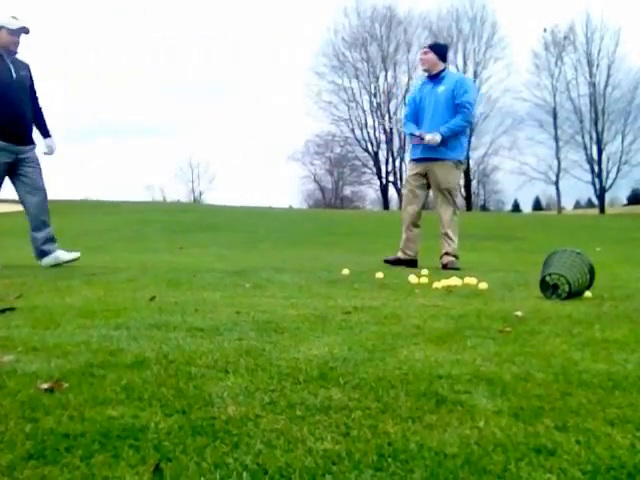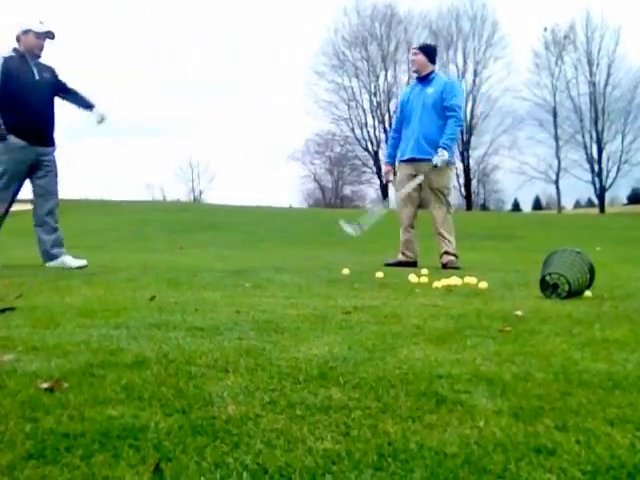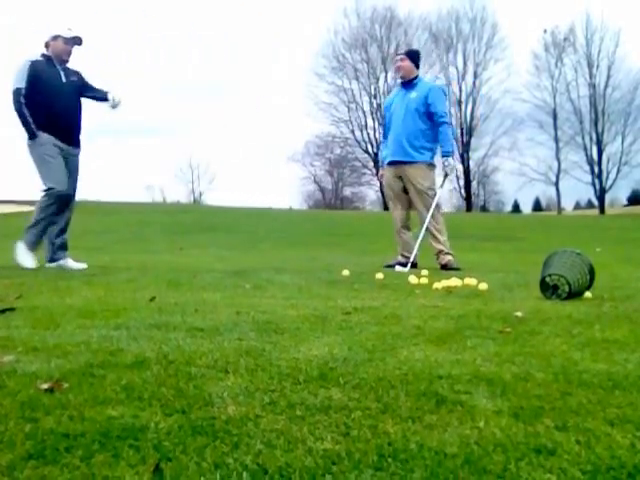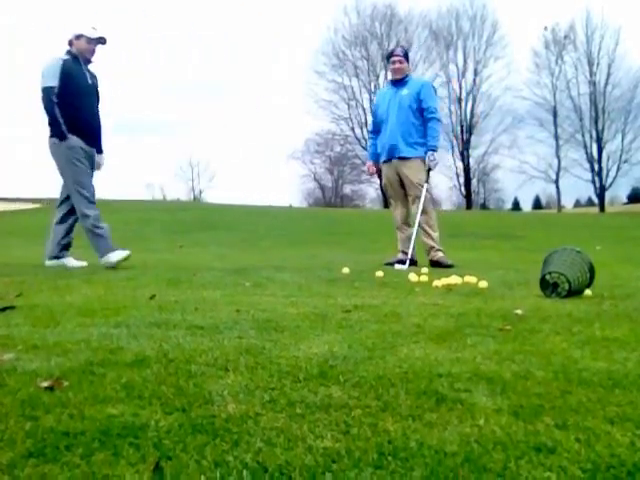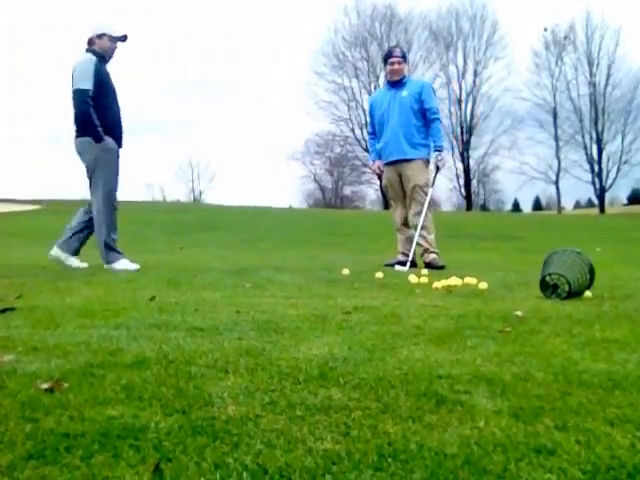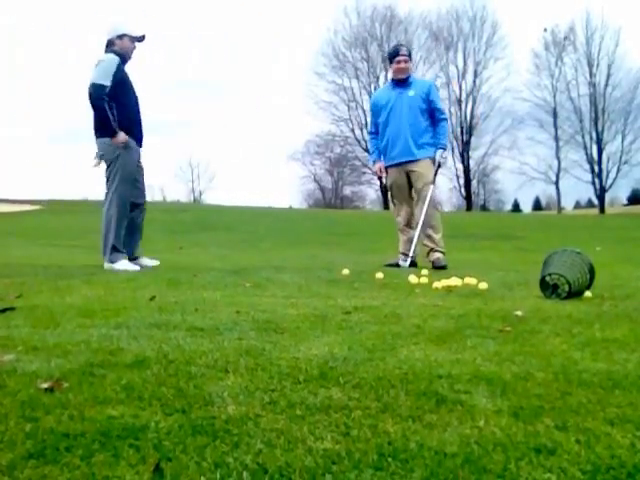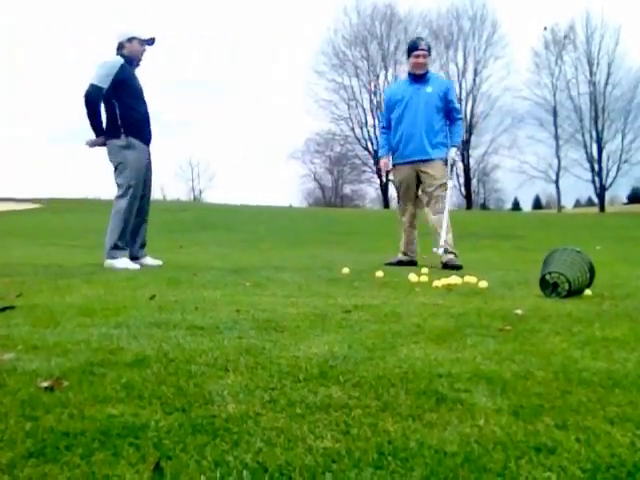
dt=0.3s
person 1, frame 1
left shoulder: (23, 68)
left elbow: (33, 104)
left wrist: (46, 135)
left hip: (24, 147)
left knee: (36, 196)
left ankle: (47, 250)
person 1, frame 2
left shoulder: (47, 71)
left elbow: (67, 92)
left wrist: (92, 108)
left hip: (45, 146)
left knee: (47, 199)
left ankle: (54, 254)
person 1, frame 3
left shoulder: (74, 76)
right shoulder: (31, 67)
left elbow: (90, 91)
right elbow: (20, 100)
left wrist: (109, 96)
right wrist: (34, 133)
left hip: (71, 145)
right hip: (45, 140)
left knee: (66, 198)
right knee: (57, 189)
left ankle: (57, 255)
right ankle: (28, 243)
person 1, frame 4
left shoulder: (91, 76)
right shoulder: (59, 65)
right elbow: (49, 100)
left wrist: (99, 150)
right wrist: (64, 135)
left hip: (87, 145)
right hip: (69, 143)
left knee: (71, 198)
right knee: (83, 195)
left ankle: (56, 254)
right ankle: (106, 250)
person 1, frame 5
left shoulder: (100, 68)
right shoulder: (87, 63)
right elbow: (83, 102)
right wrist: (101, 137)
left hip: (106, 143)
right hip: (98, 142)
left knee: (102, 201)
right knee: (105, 199)
left ankle: (65, 247)
right ankle: (112, 257)
person 1, frame 6
left shoulder: (117, 67)
right shoulder: (110, 62)
right elbow: (96, 95)
left wrist: (106, 140)
right wrist: (114, 132)
left hip: (129, 144)
right hip: (120, 143)
left knee: (136, 198)
right knee: (118, 197)
left ankle: (131, 253)
right ankle: (114, 257)
person 1, frame 7
left shoulder: (129, 72)
right shoulder: (114, 65)
right elbow: (92, 96)
left wrist: (105, 137)
right wrist: (100, 133)
left hip: (140, 144)
right hip: (126, 143)
left knee: (141, 199)
right knee: (128, 194)
left ankle: (136, 253)
right ankle: (115, 254)
person 2, frame 1
left shoulder: (460, 83)
right shoulder: (418, 90)
left elbow: (466, 116)
right elbow: (408, 121)
left wrist: (440, 134)
right wrist: (414, 134)
left hip: (447, 157)
right hip: (418, 157)
left knee: (447, 208)
right knee: (410, 205)
left ankle: (449, 256)
right ankle: (407, 253)
person 2, frame 2
left shoulder: (447, 85)
right shoulder: (407, 92)
left elbow: (455, 119)
right elbow: (397, 128)
left wrist: (445, 148)
right wrist: (389, 159)
left hip: (434, 159)
right hip: (406, 160)
left knee: (440, 208)
right knee: (406, 209)
left ankle: (448, 255)
right ankle: (407, 254)
person 2, frame 3
left shoulder: (431, 90)
right shoulder: (392, 98)
left elbow: (443, 123)
left wrist: (447, 154)
right wrist: (382, 163)
left hip: (418, 161)
right hip: (392, 164)
left knee: (429, 210)
right knee: (398, 213)
left ankle: (444, 256)
right ankle: (406, 256)
person 2, frame 4
left shoulder: (421, 87)
right shoulder: (380, 96)
left elbow: (432, 119)
right elbow: (374, 131)
left wrist: (432, 149)
right wrist: (371, 157)
left hip: (414, 156)
right hip: (388, 160)
left knee: (422, 205)
right knee: (398, 209)
left ankle: (435, 252)
right ankle: (405, 253)
person 2, frame 5
left shoulder: (421, 87)
right shoulder: (376, 98)
left elbow: (434, 119)
right elbow: (373, 132)
left wrist: (438, 149)
right wrist: (375, 157)
left hip: (415, 157)
right hip: (388, 161)
left knee: (419, 208)
right knee: (398, 210)
left ankle: (430, 253)
right ankle: (405, 254)
person 2, frame 6
left shoulder: (426, 87)
right shoulder: (379, 96)
left elbow: (440, 119)
right elbow: (374, 132)
left wrist: (441, 147)
right wrist: (376, 158)
left hip: (421, 157)
right hip: (393, 161)
left knee: (428, 205)
right knee: (402, 211)
left ankle: (436, 253)
right ankle: (407, 255)
person 2, frame 7
left shoulder: (443, 85)
right shoulder: (393, 90)
left elbow: (455, 118)
right elbow: (385, 126)
left wrist: (454, 146)
right wrist: (384, 154)
left hip: (434, 157)
right hip: (403, 159)
left knee: (438, 205)
right knee: (406, 210)
left ankle: (448, 254)
right ankle: (407, 254)
